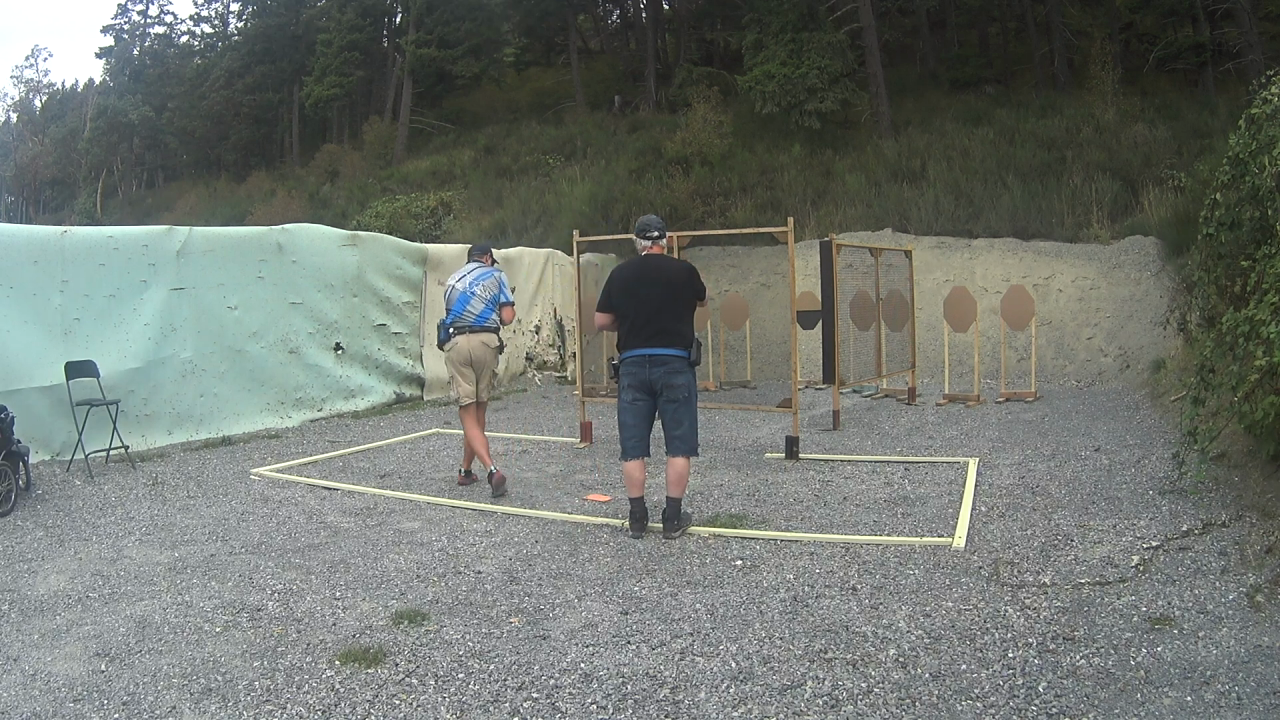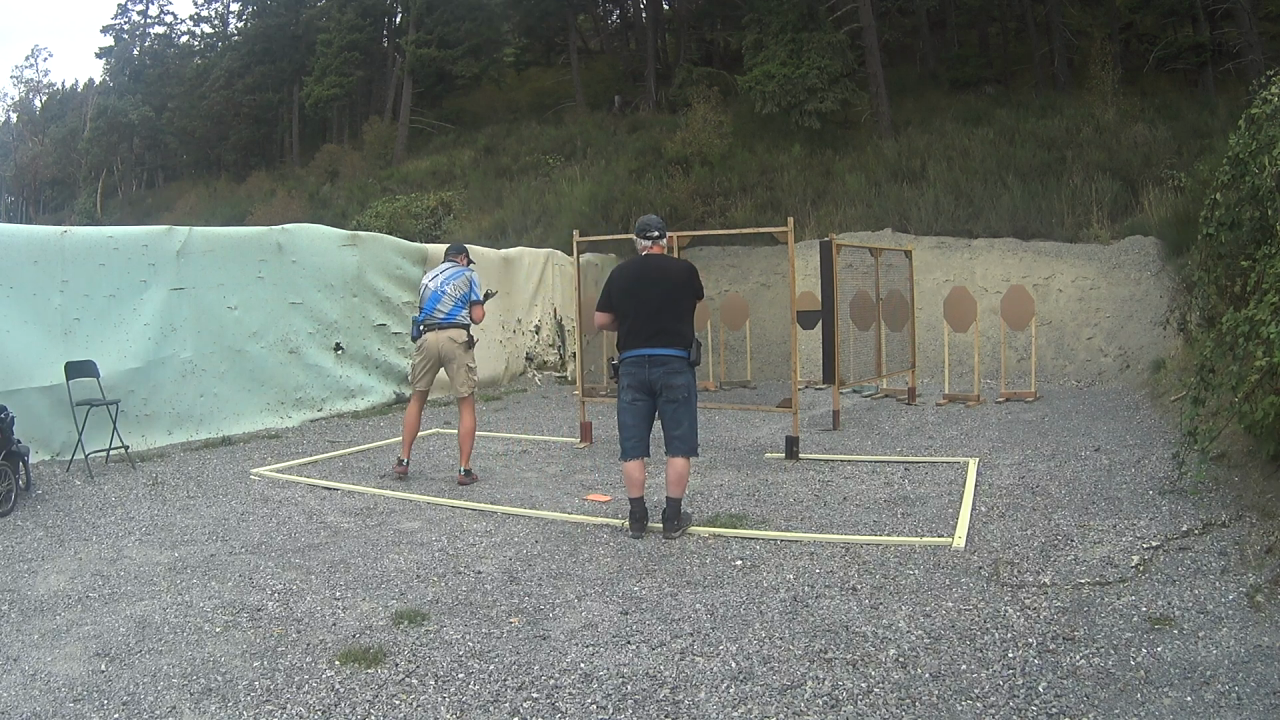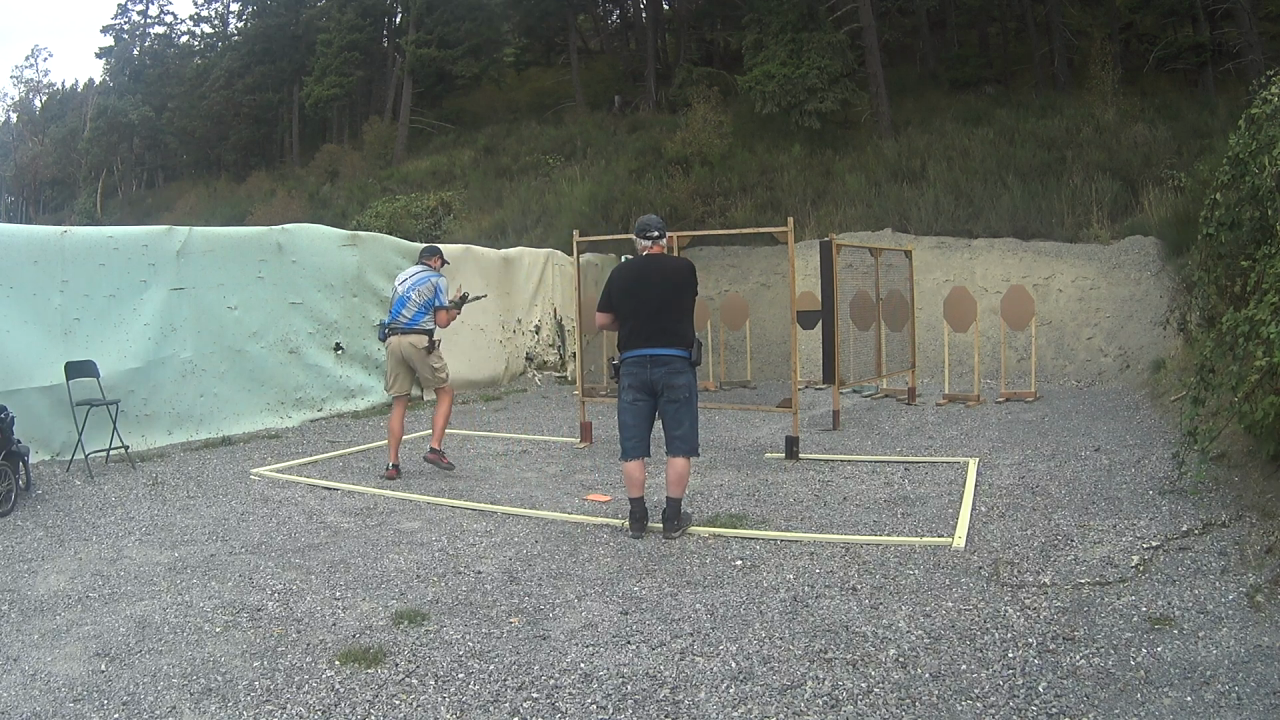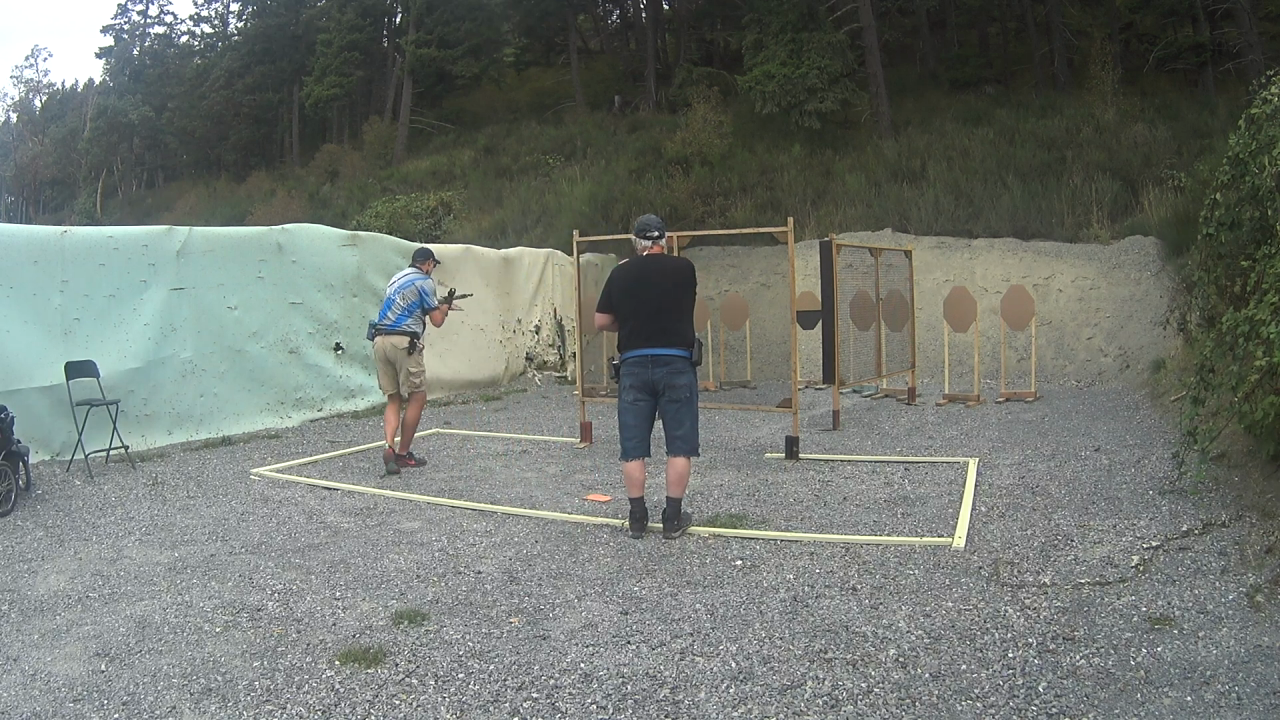
dt=0.3s
person 1, frame 1
left shoulder: (620, 273)
right shoulder: (683, 270)
left elbow: (601, 322)
right elbow: (702, 301)
left hip: (633, 365)
right hip: (674, 365)
left knee: (633, 447)
right knee: (678, 446)
left ankle: (637, 518)
right ankle: (673, 518)
person 1, frame 2
left shoulder: (620, 273)
right shoulder: (684, 270)
left elbow: (601, 321)
right elbow: (698, 297)
left hip: (633, 365)
right hip: (674, 364)
left knee: (633, 447)
right knee: (678, 446)
left ankle: (637, 517)
right ankle: (673, 518)
person 1, frame 3
left shoulder: (620, 273)
right shoulder: (684, 268)
left elbow: (602, 321)
left hip: (633, 365)
right hip: (675, 364)
left knee: (633, 447)
right knee: (679, 445)
left ankle: (637, 517)
right ankle: (673, 518)
person 1, frame 4
left shoulder: (620, 273)
right shoulder: (684, 268)
left elbow: (601, 322)
left hip: (634, 366)
right hip: (676, 364)
left knee: (633, 447)
right knee: (679, 445)
left ankle: (637, 518)
right ankle: (673, 518)
person 2, frame 1
left shoulder: (452, 280)
right shoulder: (497, 275)
right elbow: (507, 318)
left hip: (456, 343)
right hip: (486, 342)
left knee: (468, 415)
right knee: (479, 409)
left ankle: (492, 471)
right ankle: (466, 470)
person 2, frame 2
left shoulder: (427, 277)
right shoulder: (468, 274)
right elbow: (477, 317)
right wrist: (478, 307)
left hip: (427, 339)
right hip: (456, 339)
left knee: (417, 400)
right knee: (466, 405)
left ankle: (403, 460)
right ankle: (464, 469)
person 2, frame 3
left shoulder: (401, 277)
right shoulder: (437, 279)
right elbow: (441, 322)
left wrist: (448, 303)
right wrist: (452, 313)
left hip: (394, 342)
right hip: (420, 342)
left knee: (399, 404)
right knee: (445, 393)
left ankle: (392, 464)
right ankle: (435, 449)
person 2, frame 4
left shoulder: (397, 278)
right shoulder: (425, 282)
right elbow: (436, 322)
left wrist: (437, 305)
right wrist: (445, 308)
left hip: (381, 341)
right hip: (404, 343)
left knee: (394, 400)
right knee: (416, 398)
left ankle: (390, 448)
right ankle: (403, 453)
